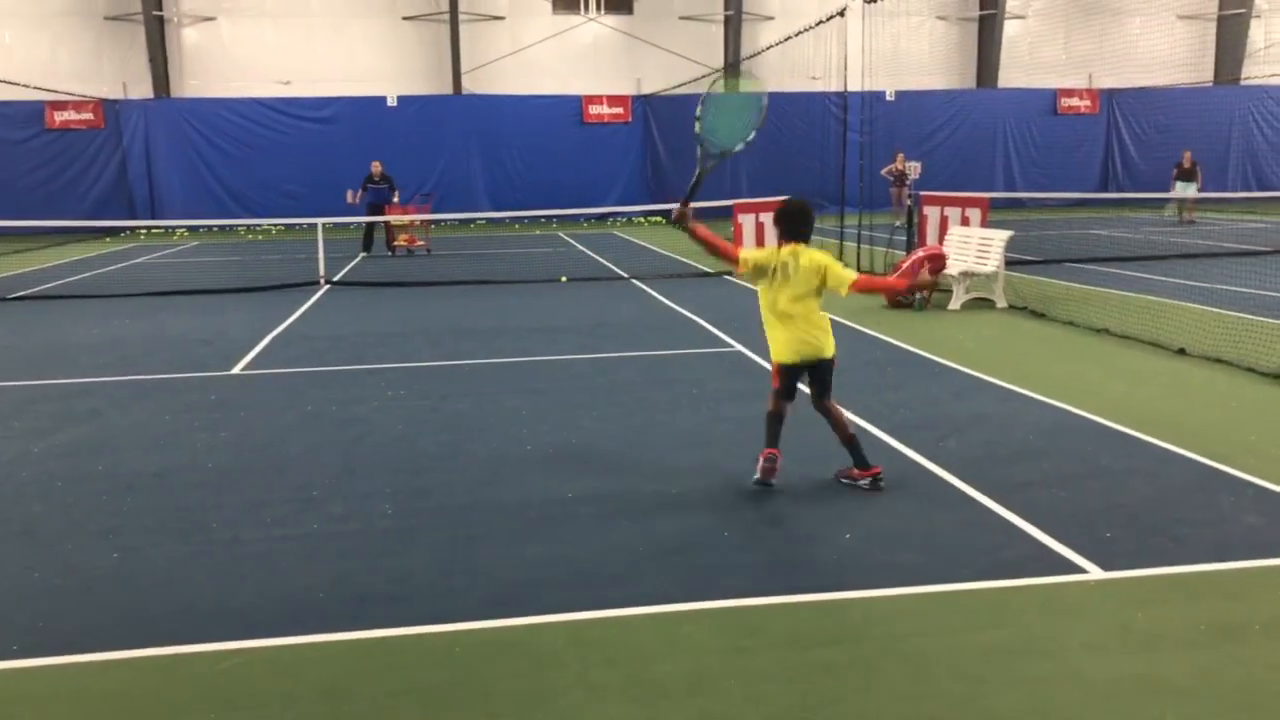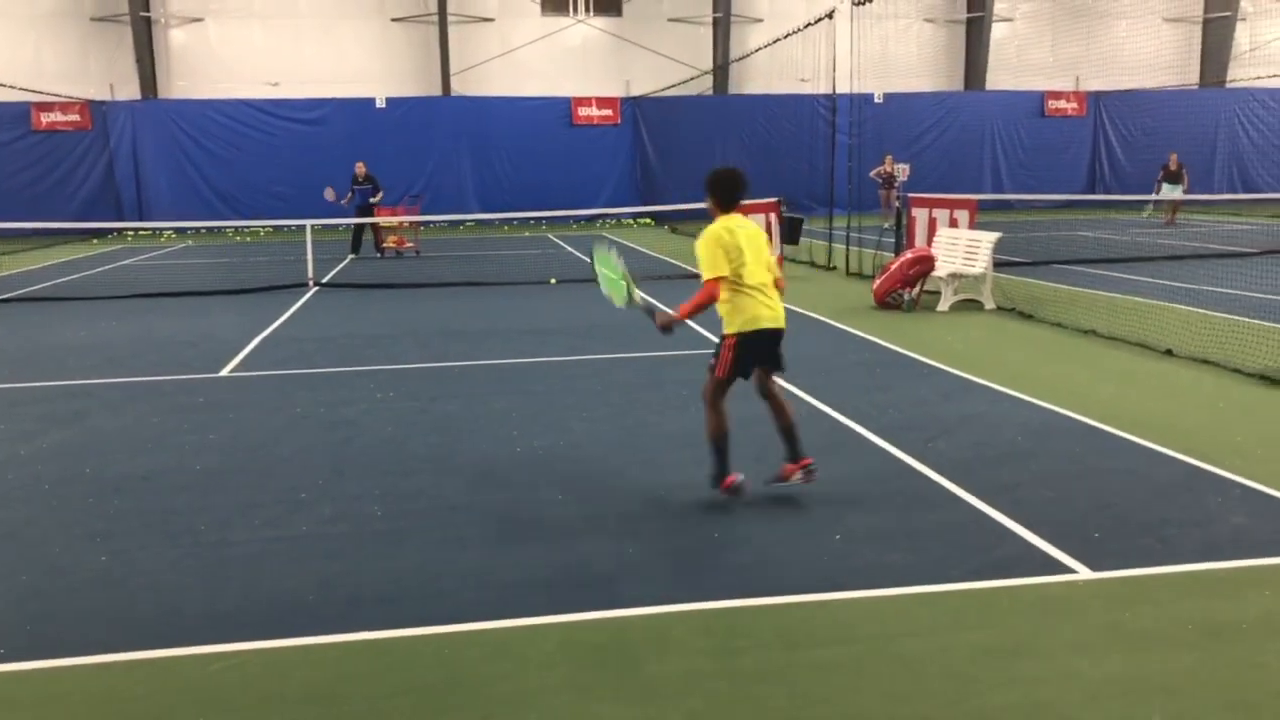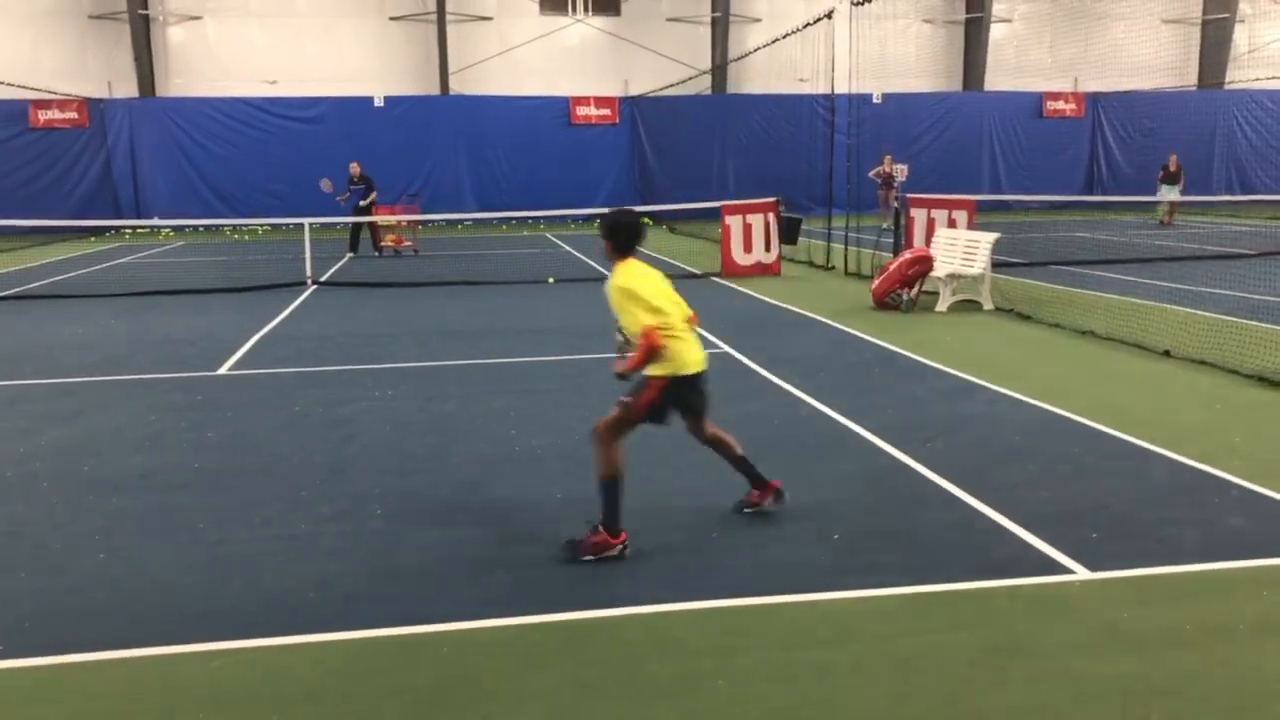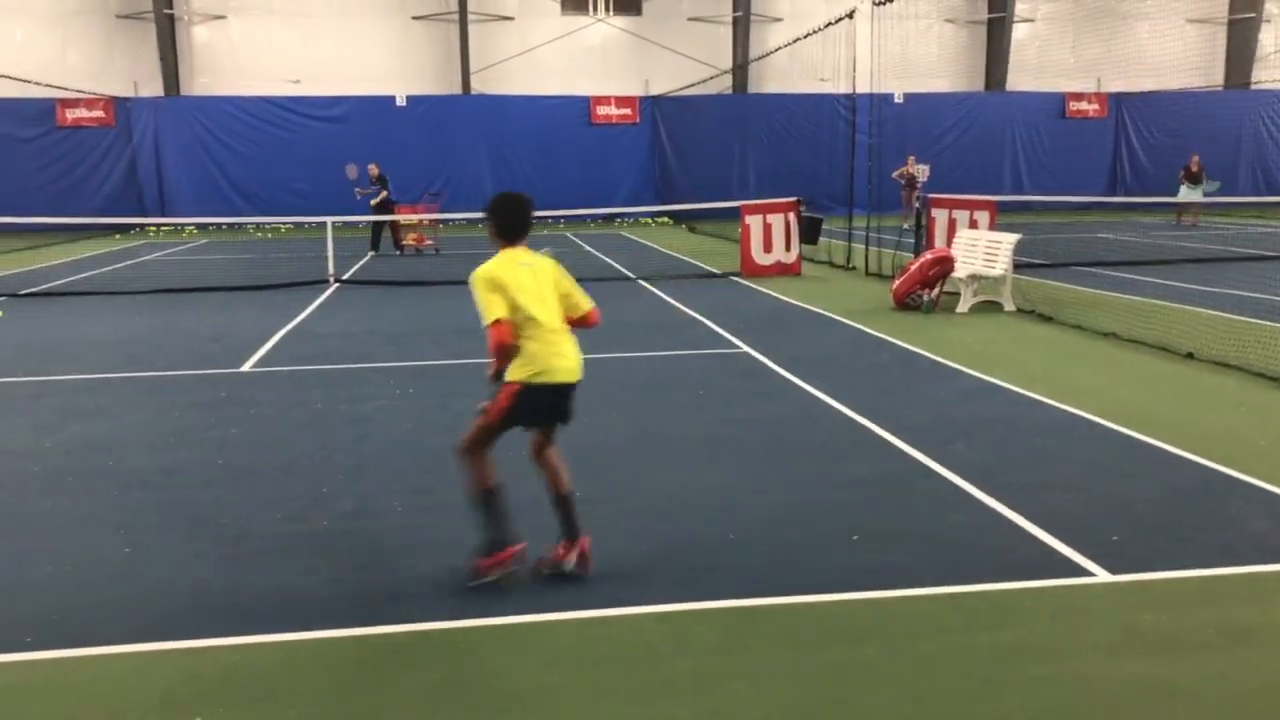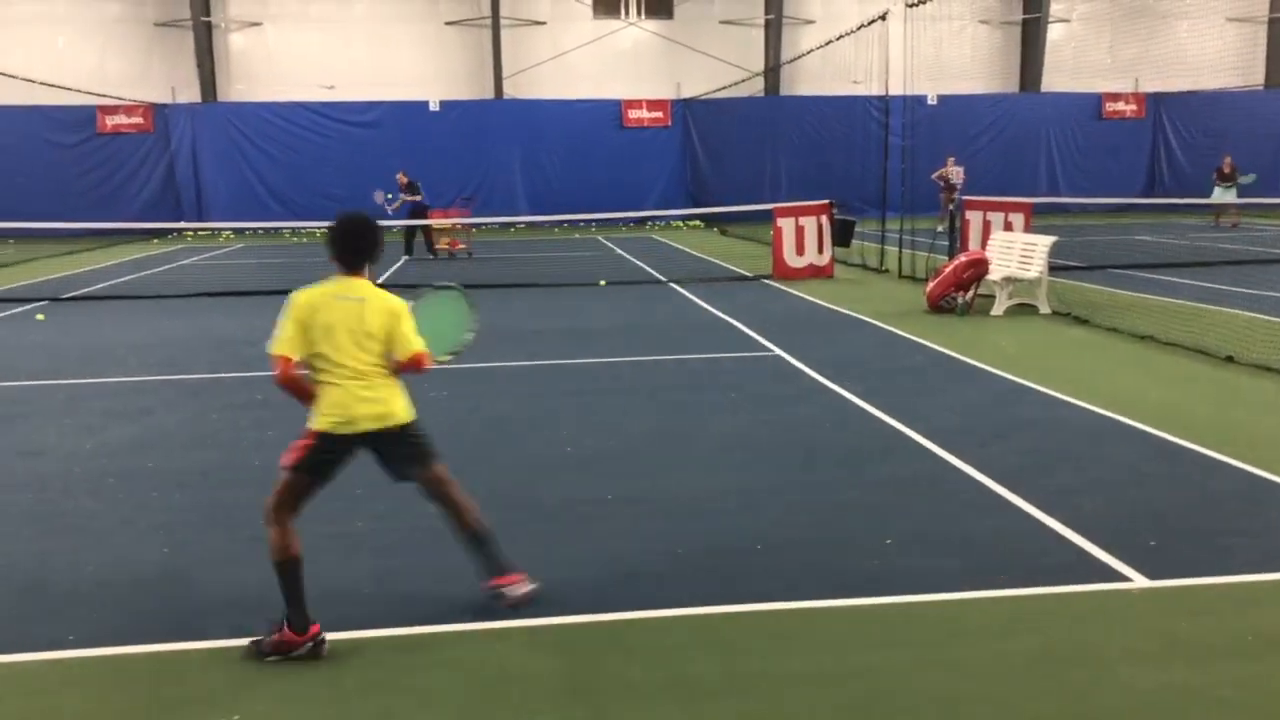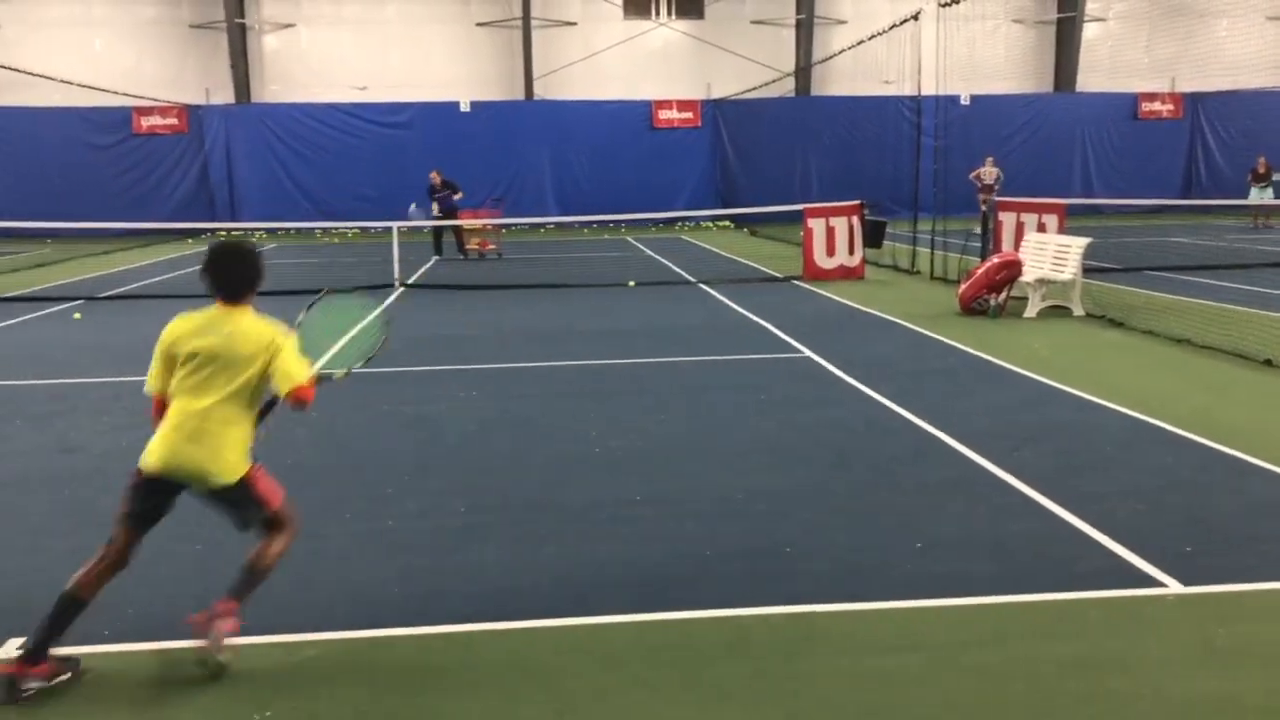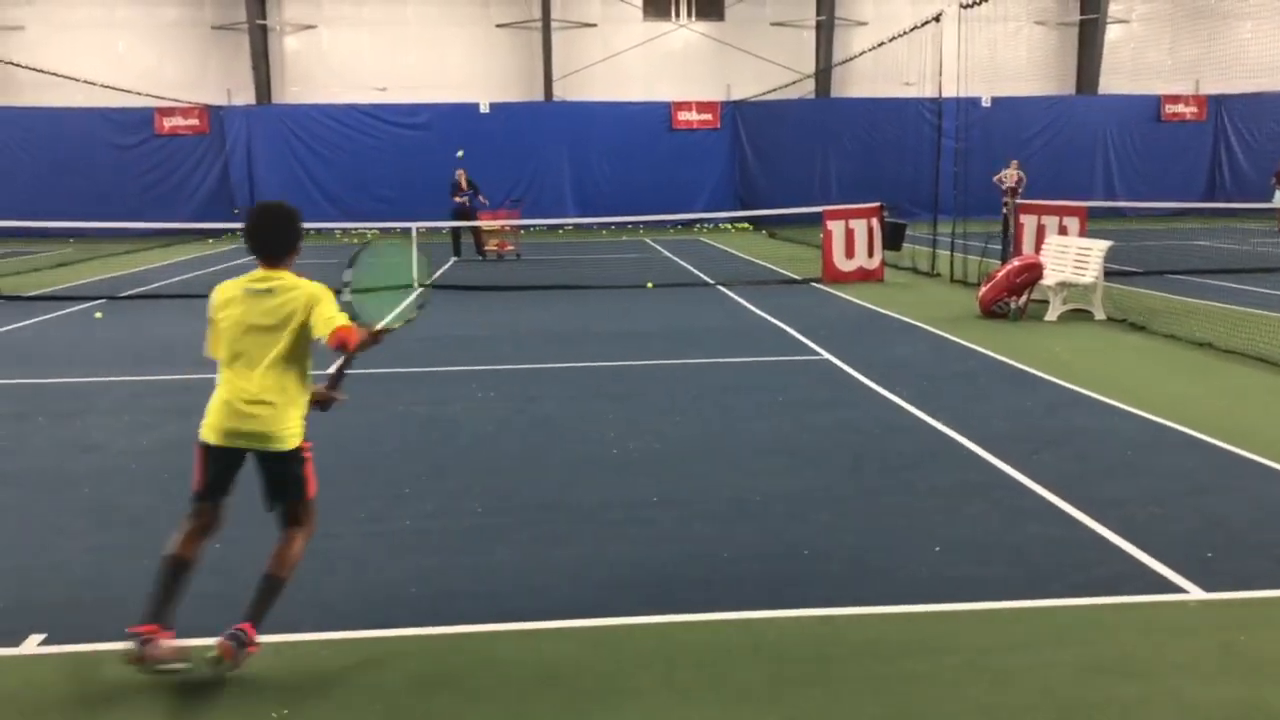
dt=0.3s
person 1, frame 1
left shoulder: (767, 260)
right shoulder: (820, 262)
left elbow: (730, 254)
right elbow: (859, 284)
left wrist: (689, 226)
right wrist: (909, 284)
left hip: (787, 350)
right hip: (820, 347)
left knee: (780, 396)
right knee: (823, 402)
left ankle: (770, 455)
right ankle: (864, 470)
person 1, frame 2
left shoulder: (711, 236)
right shoulder: (755, 230)
left elbow: (713, 290)
left wrist: (675, 317)
left hip: (744, 325)
right hip: (774, 319)
left knee: (712, 396)
right knee: (767, 388)
left ankle: (724, 477)
right ankle: (798, 462)
person 1, frame 3
left shoulder: (619, 284)
right shoulder: (650, 274)
left elbow: (651, 342)
right elbow: (689, 318)
left wrist: (629, 366)
left hip: (669, 368)
right hip: (692, 361)
left knee: (605, 434)
right knee: (700, 428)
left ankle: (611, 534)
right ankle: (764, 489)
person 1, frame 4
left shoulder: (486, 274)
right shoulder: (549, 266)
left elbow: (502, 339)
right elbow: (589, 317)
left wrist: (497, 368)
left hip: (534, 372)
right hip: (569, 365)
left knee: (472, 449)
right knee: (543, 448)
left ankle: (501, 544)
right ankle: (572, 543)
person 1, frame 5
left shoulder: (303, 302)
right shoulder: (391, 304)
left elbow: (284, 373)
right elbow: (417, 362)
left hip: (336, 420)
right hip: (391, 413)
left knee: (279, 512)
right knee: (445, 492)
left ankle: (299, 629)
right ankle: (503, 576)
person 1, frame 6
left shoulder: (178, 329)
right shoulder: (274, 336)
left elbow: (159, 407)
right elbow: (302, 394)
right wrist: (306, 381)
left hip: (165, 456)
right hip: (223, 462)
left knee: (114, 554)
right knee: (282, 527)
right ankle: (223, 610)
person 1, frame 7
left shoulder: (223, 295)
right shoulder: (311, 294)
right elbow: (343, 339)
right wrist: (367, 334)
left hip: (223, 423)
right hip: (279, 427)
left knee: (199, 523)
right knee: (298, 525)
left ankle: (152, 629)
right ankle: (243, 631)
